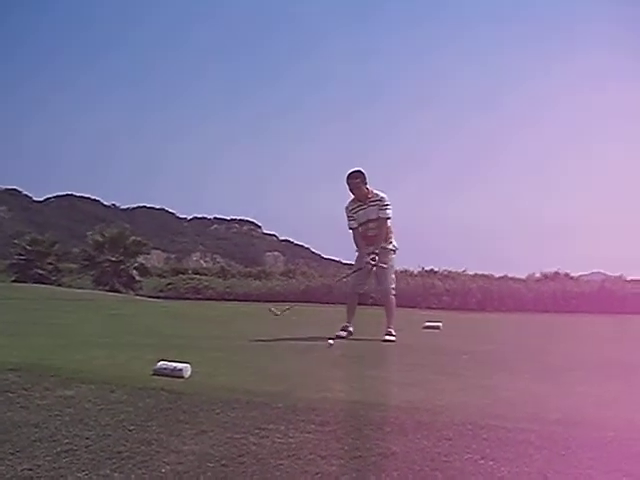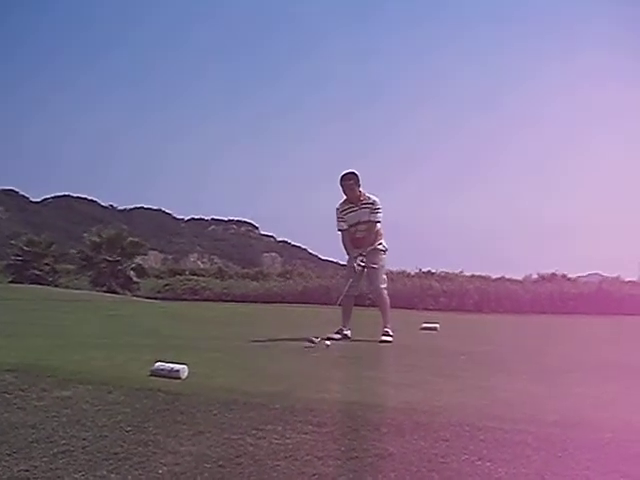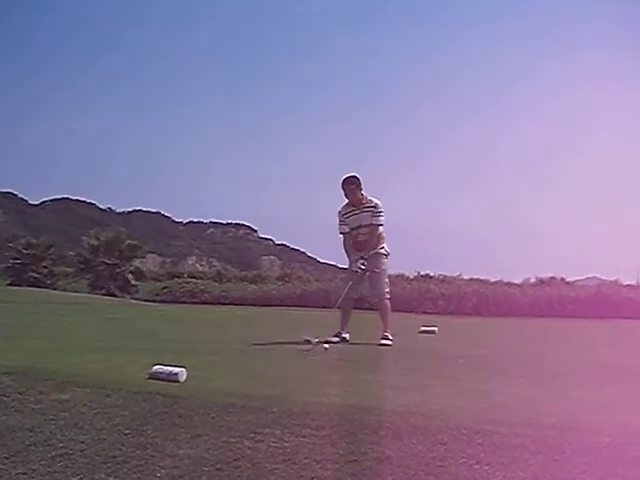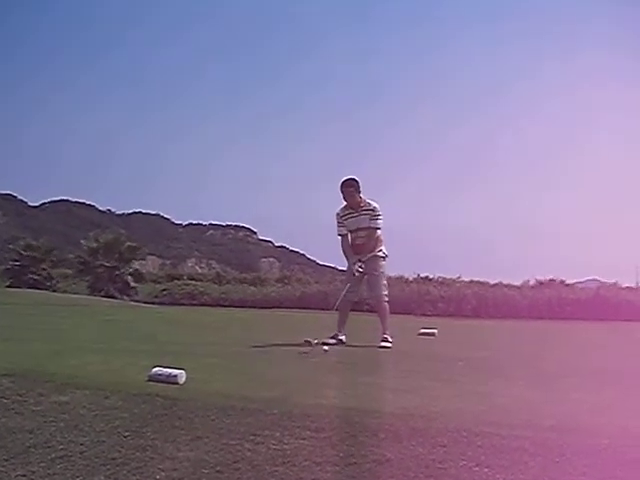
dt=0.3s
person 1, frame 1
left shoulder: (381, 199)
right shoulder: (350, 207)
left elbow: (383, 228)
right elbow: (356, 234)
left wrist: (375, 251)
right wrist: (365, 253)
left hip: (384, 248)
right hip: (365, 250)
left knee: (387, 289)
right knee: (354, 287)
left ankle: (390, 329)
right ankle: (348, 325)
person 1, frame 2
left shoulder: (373, 202)
right shoulder: (341, 209)
left elbow: (372, 231)
right elbow: (345, 235)
left wrist: (363, 253)
right wrist: (353, 256)
left hip: (374, 248)
right hip: (355, 252)
left knee: (379, 288)
right knee: (348, 289)
left ankle: (387, 328)
right ankle: (345, 328)
person 1, frame 3
left shoulder: (375, 205)
right shoulder: (343, 212)
left elbow: (374, 234)
right elbow: (346, 239)
left wrist: (365, 257)
right wrist: (354, 259)
left hip: (376, 252)
right hip: (357, 255)
left knee: (381, 293)
right knee: (348, 292)
left ankle: (387, 333)
right ankle: (343, 331)
person 1, frame 4
left shoulder: (373, 208)
right shoulder: (341, 214)
left elbow: (372, 238)
right elbow: (344, 240)
left wrist: (362, 259)
right wrist: (352, 261)
left hip: (374, 255)
right hip: (354, 258)
left knee: (379, 295)
right knee: (347, 295)
left ankle: (386, 335)
right ankle: (339, 333)
